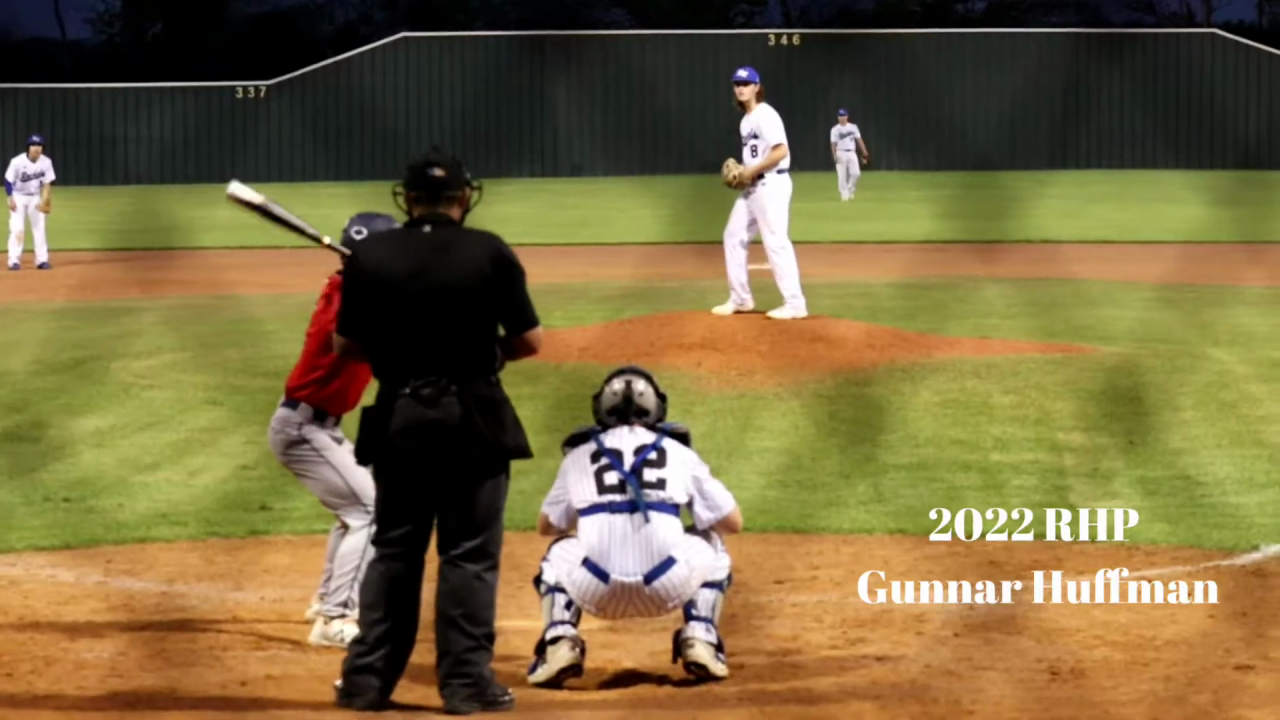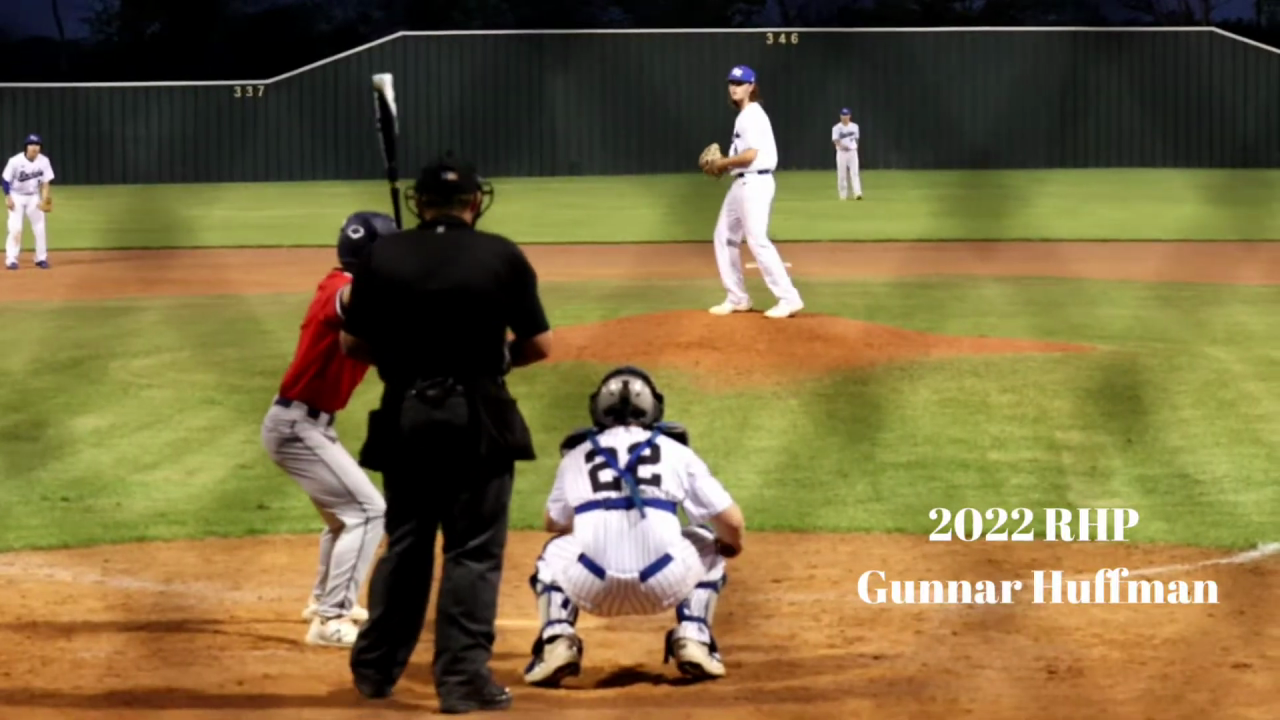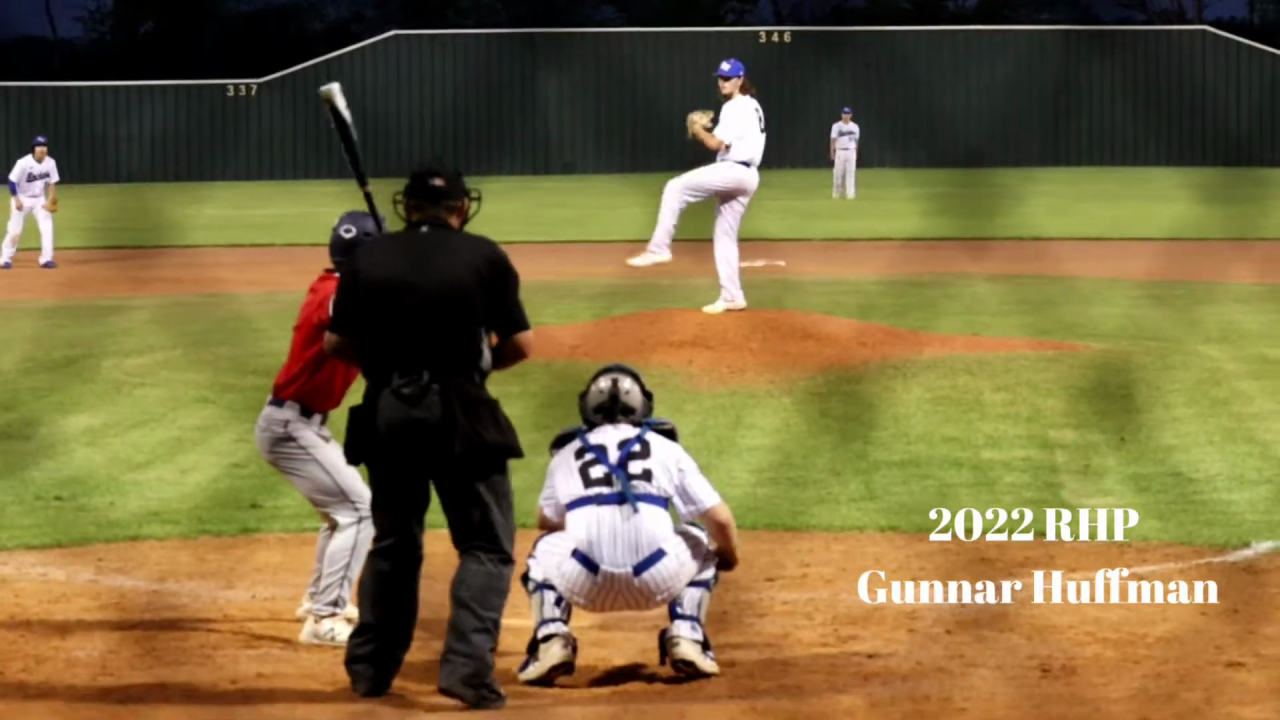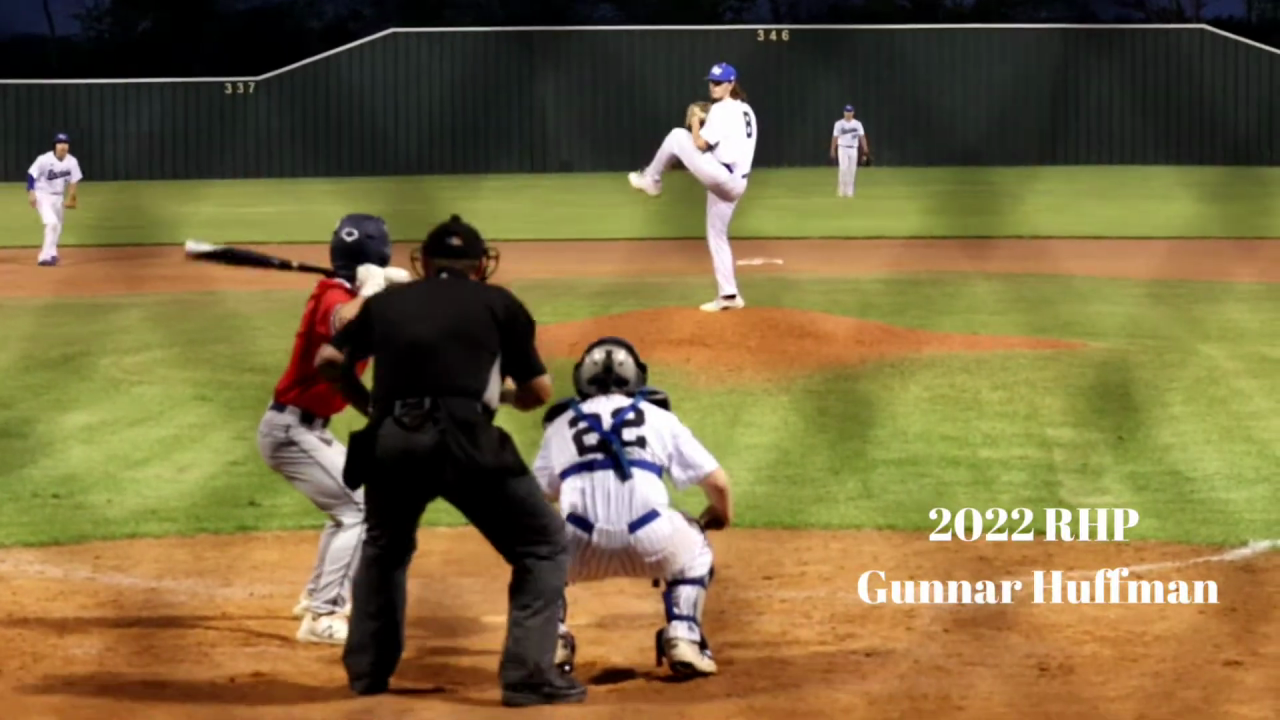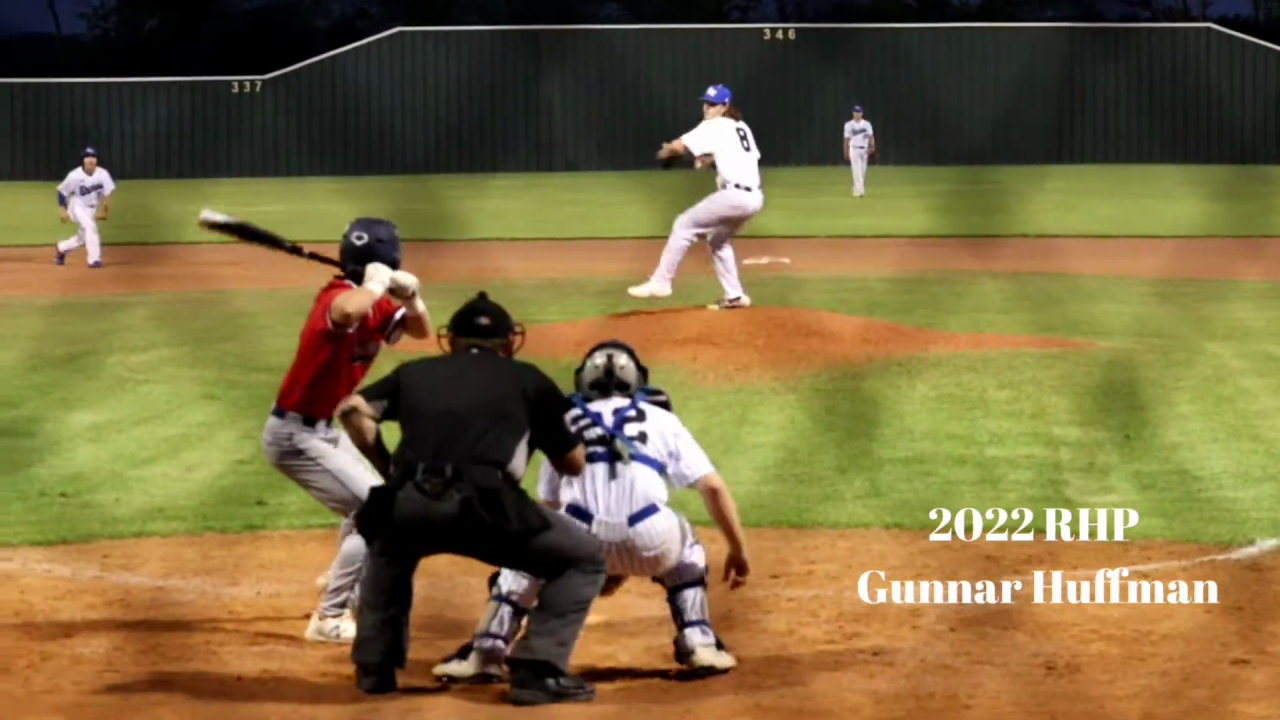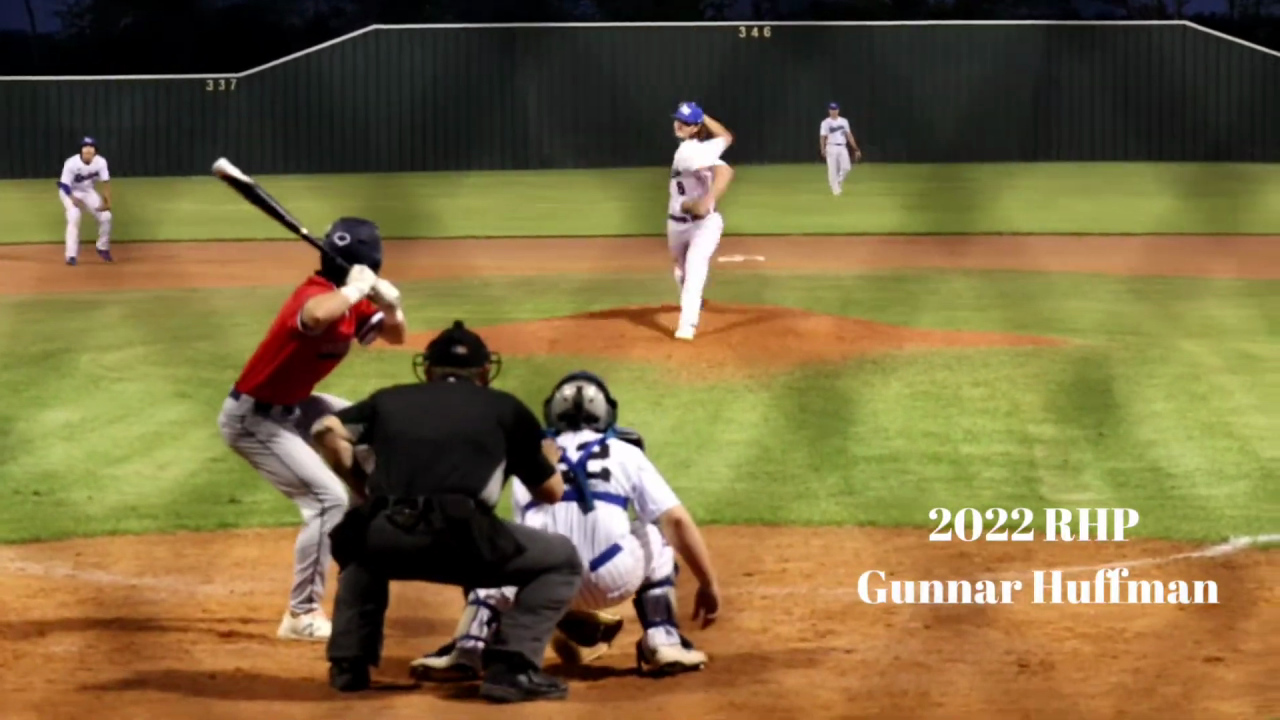
dt=0.3s
person 1, frame 1
left shoulder: (370, 255)
right shoulder: (489, 252)
left elbow: (346, 345)
right elbow: (530, 340)
left hip: (398, 416)
right hip: (472, 416)
left knee: (394, 552)
right knee: (469, 554)
person 1, frame 2
left shoulder: (383, 255)
right shoulder: (501, 255)
left elbow: (353, 343)
right elbow: (539, 344)
left hip: (406, 415)
right hip: (477, 417)
left knee: (406, 546)
right knee: (473, 552)
left ankle: (376, 667)
right ankle: (462, 679)
person 1, frame 3
left shoulder: (368, 257)
right shoulder: (484, 255)
left elbow: (335, 342)
right elbow: (520, 345)
left hip: (387, 414)
right hip: (460, 415)
left knee: (392, 544)
right knee: (487, 546)
left ankle: (370, 669)
right ankle: (465, 667)
person 1, frame 4
left shoulder: (386, 300)
right shoulder: (498, 302)
left elbow: (329, 360)
right elbow: (539, 391)
left wrist: (371, 405)
right wrist: (506, 395)
left hip: (391, 442)
right hip: (462, 441)
left knee: (385, 549)
right knee: (542, 545)
left ankle: (367, 669)
right ankle: (529, 675)
person 1, frame 5
left shoulder: (414, 372)
right shoulder: (529, 379)
left elbow: (352, 409)
right elbow: (573, 463)
left wrist: (387, 467)
right wrist: (569, 430)
left hip: (410, 509)
right hip: (482, 507)
left knee: (388, 551)
right knee: (584, 559)
left ankle: (374, 666)
right ankle: (538, 673)
person 1, frame 6
left shoulder: (389, 399)
right shoulder: (506, 407)
left elbow: (326, 431)
right elbow: (551, 492)
left wrist: (363, 487)
right wrist: (548, 457)
left hip: (385, 539)
right hip: (457, 539)
left knee: (366, 539)
right knee: (562, 561)
left ankle: (348, 663)
right ankle: (512, 669)
person 2, frame 1
left shoulder: (346, 292)
right shoulder: (349, 302)
left hip: (311, 422)
right hip: (303, 427)
left knee: (353, 510)
right knee: (370, 514)
left ankle: (329, 600)
right ankle: (333, 620)
person 2, frame 2
left shoulder: (353, 290)
right shoulder: (340, 290)
left hip: (305, 421)
right hip: (296, 425)
left knee: (344, 512)
right knee: (367, 512)
left ankle: (327, 601)
right ankle: (330, 621)
person 2, frame 3
right shoulder: (333, 291)
left hip: (302, 423)
right hip: (289, 426)
left knee: (343, 507)
right knee: (360, 510)
left ankle: (322, 599)
right ankle: (323, 619)
person 2, frame 4
left shoulder: (352, 293)
right shoulder: (335, 299)
right elbow: (353, 325)
left wrist: (398, 284)
right wrist: (373, 285)
left hip: (305, 426)
right hip: (291, 429)
left knee: (348, 506)
right knee: (363, 511)
left ankle: (318, 597)
right ankle: (322, 618)
person 2, frame 5
left shoulder: (375, 303)
right shoulder: (338, 297)
left elbow: (421, 331)
right elbow: (350, 312)
left wrist: (411, 296)
right wrist: (378, 285)
left hip: (318, 426)
right hip: (295, 435)
left knee: (366, 501)
left ankle: (340, 578)
right ankle: (330, 619)
person 2, frame 6
left shoulder: (350, 303)
right shoulder: (315, 296)
left elbow: (395, 336)
right elbow: (318, 316)
left wrist: (390, 304)
right wrist: (357, 289)
left hip: (285, 407)
right hip: (252, 417)
right knee: (329, 500)
right ankle: (302, 615)
person 3, frame 1
left shoulder: (579, 455)
right shoulder: (679, 453)
left elbow: (547, 526)
right elbow: (733, 522)
left hip: (596, 590)
right hip: (667, 586)
left knee: (558, 555)
right knee: (712, 548)
left ankle: (560, 645)
right ankle: (700, 641)
person 3, frame 2
left shoulder: (577, 456)
right shoulder: (676, 451)
left elbow: (554, 522)
right elbow: (732, 521)
right wrist: (732, 546)
left hip: (592, 587)
right hip: (663, 583)
left knee: (555, 554)
right knee: (709, 548)
left ankle: (557, 644)
right ankle: (693, 641)
person 3, frame 3
left shoulder: (567, 454)
right shoulder: (665, 447)
left elbow: (545, 521)
right elbow: (720, 519)
right wrist: (728, 555)
left hip: (586, 582)
right hip: (656, 579)
left knee: (546, 552)
right knee: (699, 548)
left ankle: (552, 642)
right ankle: (686, 639)
person 3, frame 4
left shoulder: (561, 424)
right shoulder: (658, 417)
left elbow: (540, 492)
right elbow: (718, 483)
right wrist: (720, 514)
left hip: (581, 547)
right hip: (650, 541)
right knee: (693, 545)
right ankle: (683, 639)
person 3, frame 5
left shoulder: (565, 423)
right shoulder: (660, 417)
left elbow: (548, 506)
right elbow: (713, 487)
right wrist: (738, 548)
right hip: (648, 534)
right knee: (685, 548)
left ankle: (486, 651)
right ankle: (700, 644)
person 3, frame 6
right shoulder: (626, 452)
right elbow: (677, 520)
right wrist: (708, 585)
right hip: (612, 577)
right knee: (653, 541)
left ankle: (466, 651)
right ankle: (663, 643)
person 4, frame 1
left shoulder: (766, 115)
right shoulder: (745, 120)
left elbow: (780, 152)
left wrist: (752, 171)
right wrist: (743, 173)
left hip: (771, 184)
right hip: (754, 186)
left knee: (776, 243)
right knee: (734, 236)
left ankle: (795, 304)
right ankle: (741, 299)
person 4, frame 2
left shoulder: (753, 115)
right shoulder: (743, 116)
left elbow: (750, 155)
left wrist: (723, 162)
right wrist: (726, 164)
left hip: (755, 184)
right hip: (742, 184)
left knee: (757, 241)
right knee: (724, 237)
left ankle: (788, 298)
right ankle: (738, 298)
person 4, frame 3
left shoulder: (736, 107)
right shoulder: (753, 106)
left elbow: (715, 144)
left wrist: (697, 130)
right wrist: (709, 131)
left hip: (734, 171)
right hip: (747, 176)
left knee: (675, 189)
right knee: (725, 235)
left ankle: (658, 249)
right ankle: (731, 297)
person 4, frame 4
left shoulder: (722, 109)
right shoulder: (746, 110)
left elbow: (700, 144)
left wrist: (695, 124)
right wrist: (706, 125)
left hip: (719, 174)
right hip: (736, 182)
left knee: (677, 137)
right knee: (717, 236)
left ankle: (651, 181)
right ankle: (729, 295)
person 4, frame 5
left shoulder: (711, 128)
right shoulder: (741, 128)
left elbow: (676, 146)
left wrist: (664, 153)
left hip: (736, 196)
right hip: (752, 198)
left knee: (684, 225)
right knee: (718, 243)
left ankle: (660, 281)
right ankle: (734, 297)
person 4, frame 6
left shoulder: (692, 151)
right shoulder: (701, 146)
left elbow: (724, 171)
right elbow: (725, 137)
left wrist: (708, 201)
right wrist: (704, 117)
left hip: (704, 223)
left knee: (696, 266)
right knee: (681, 268)
left ankle: (688, 323)
right ankle: (693, 300)
